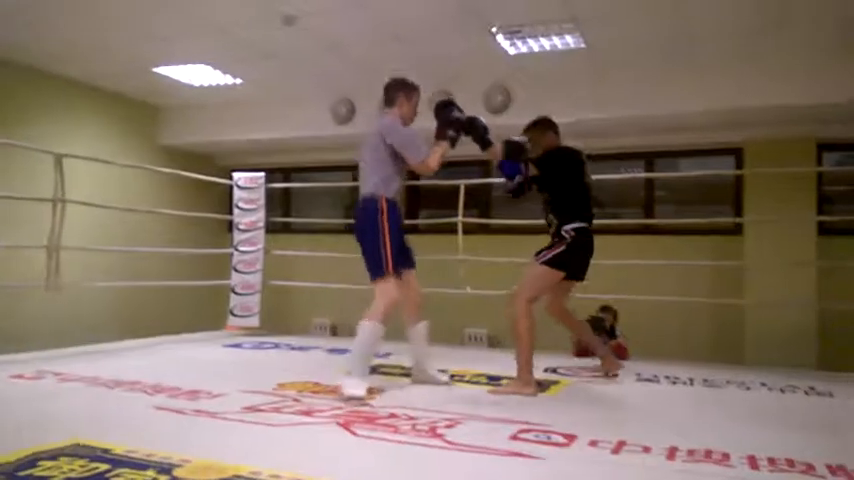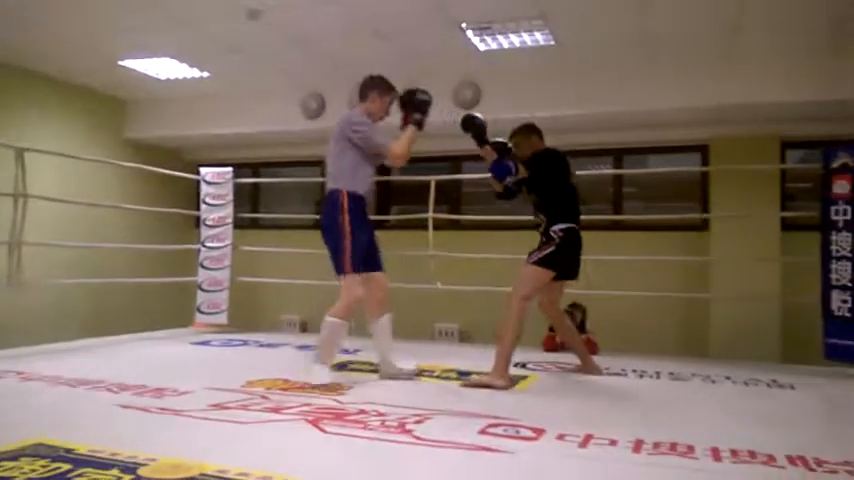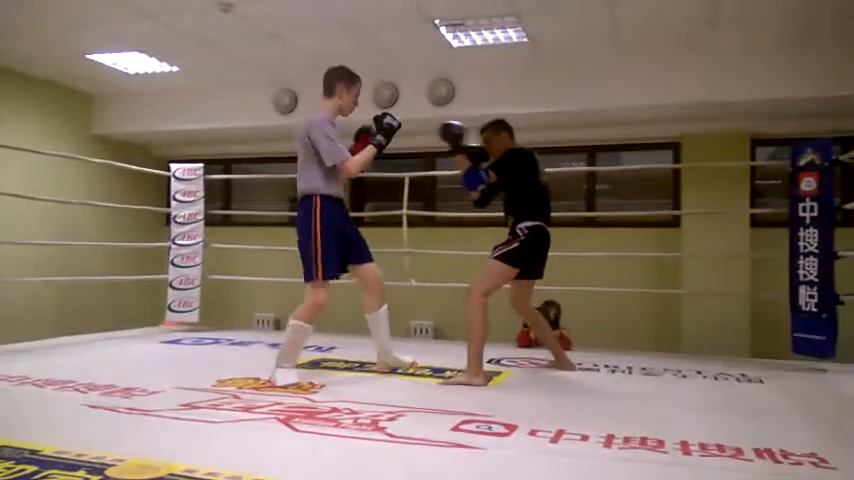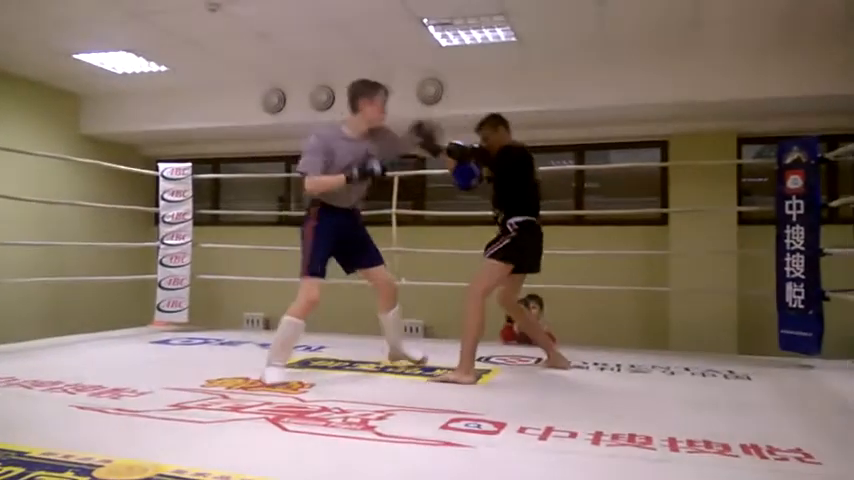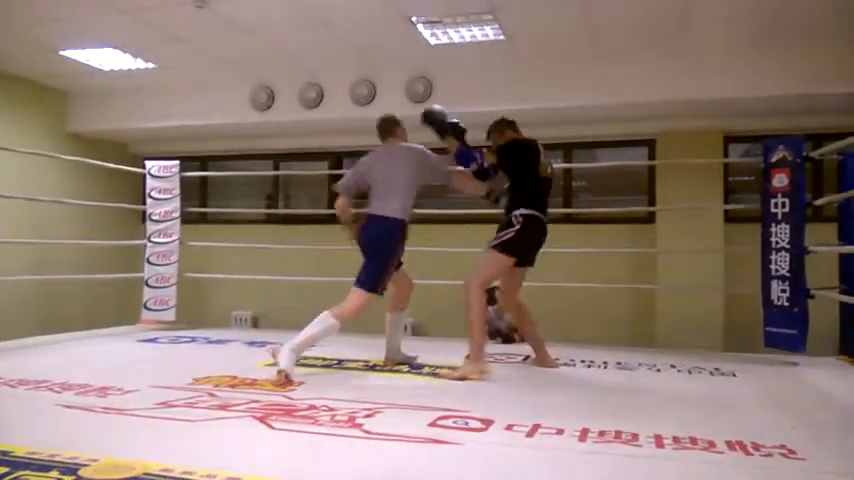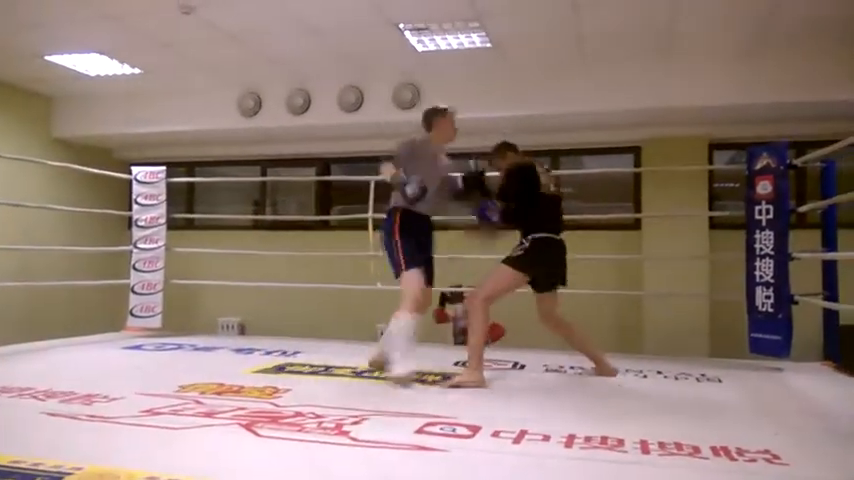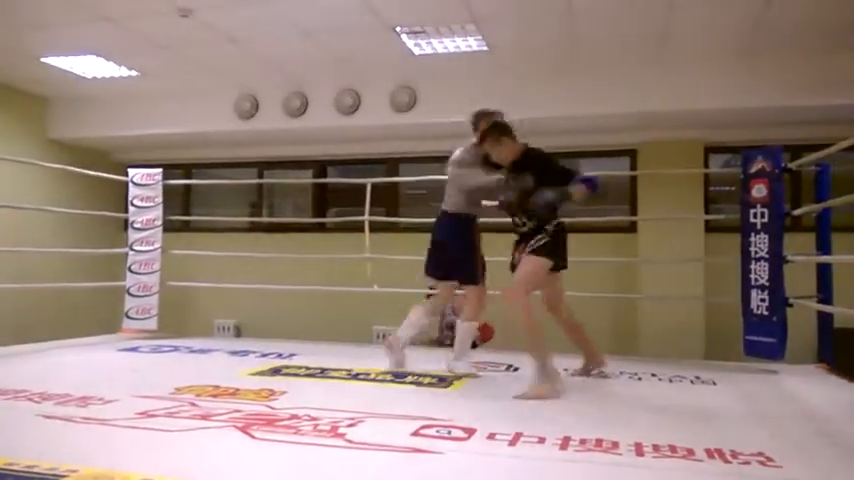
dt=0.3s
person 1, frame 1
left shoulder: (387, 131)
right shoulder: (391, 126)
left elbow: (418, 165)
right elbow: (428, 165)
left wrist: (441, 135)
right wrist: (450, 135)
left hip: (383, 216)
right hip: (377, 215)
left knee: (413, 291)
right knee: (389, 295)
left ankle: (421, 367)
right ankle: (354, 377)
person 1, frame 2
left shoulder: (361, 127)
right shoulder: (354, 120)
left elbow: (396, 160)
right elbow: (396, 154)
left wrist: (410, 121)
right wrist: (417, 118)
left hip: (356, 209)
right hip: (342, 207)
left knee: (378, 289)
right knee: (354, 292)
left ankle: (386, 363)
right ankle: (320, 364)
person 1, frame 3
left shoulder: (327, 124)
right shoulder: (317, 124)
right elbow: (350, 168)
left wrist: (370, 143)
right wrist: (379, 139)
left hip: (338, 210)
right hip: (318, 210)
left knee: (374, 280)
right knee: (317, 297)
left ankle: (386, 355)
right ankle: (283, 365)
person 1, frame 4
left shoulder: (377, 136)
right shoulder: (323, 137)
left elbow: (408, 151)
right elbow: (311, 186)
right wrist: (354, 175)
left hip: (350, 219)
right hip: (322, 218)
left knee: (386, 284)
right knee: (309, 295)
left ankle: (397, 348)
right ankle: (275, 363)
person 1, frame 5
left shoulder: (365, 162)
right shoulder: (419, 153)
left elbow: (341, 204)
right elbow: (458, 180)
left wrist: (353, 230)
right wrist: (486, 191)
left hip: (370, 228)
right hip: (390, 231)
left knee: (404, 284)
right knee: (355, 305)
left ankle: (393, 351)
right ankle: (291, 351)
person 1, frame 6
left shoulder: (443, 162)
right shoulder: (413, 146)
left elbow: (450, 191)
right elbow: (386, 168)
right wrist: (400, 181)
left hip: (421, 227)
right hip: (401, 223)
left knee: (423, 298)
right knee: (414, 289)
left ankle: (383, 355)
right ankle: (400, 360)
person 1, frame 7
left shoulder: (462, 154)
right shoulder: (473, 153)
right elbow: (475, 185)
left hip: (446, 225)
right hip: (461, 226)
left knee: (443, 296)
right knee: (476, 297)
left ankle: (399, 340)
right ankle: (458, 360)
person 2, frame 1
left shoulder: (565, 155)
right shoulder: (550, 168)
left elbow: (515, 171)
right elbow: (515, 188)
left wrist: (484, 143)
right wrist: (510, 156)
left hip: (570, 239)
right hip: (572, 240)
left knee: (522, 298)
right knee: (555, 307)
left ankle: (525, 380)
right ankle: (608, 359)
person 2, frame 2
left shoulder: (551, 157)
right shoulder: (537, 174)
left elbow: (506, 172)
right elbow: (503, 190)
left wrist: (481, 142)
right wrist: (499, 157)
left hip: (560, 238)
right hip: (559, 240)
left knee: (518, 297)
right knee: (548, 306)
left ankle: (499, 372)
right ankle: (588, 363)
person 2, frame 3
left shoulder: (517, 156)
right shoulder: (510, 167)
left elbow: (474, 182)
right elbow: (479, 199)
left wrist: (458, 149)
right wrist: (475, 163)
left hip: (526, 236)
right hip: (534, 238)
left knee: (477, 292)
right knee: (520, 304)
left ankle: (474, 371)
right ankle: (561, 358)
person 2, frame 4
left shoulder: (513, 153)
right shoulder: (512, 157)
left elbow: (467, 178)
right elbow: (472, 176)
left wrist: (444, 153)
right wrist: (471, 158)
left hip: (517, 231)
right hip: (526, 234)
left knee: (476, 292)
right knee: (507, 300)
left ankle: (465, 369)
right ankle: (554, 356)
person 2, frame 5
left shoulder: (521, 146)
right shoulder: (534, 154)
left elbow: (475, 161)
left wrist: (446, 134)
left hip: (522, 224)
right hip: (533, 226)
left knee: (476, 284)
right knee: (509, 295)
left ankle: (476, 361)
right ankle: (542, 355)
person 2, frame 6
left shoulder: (517, 172)
right shoulder: (540, 178)
left elbow: (497, 211)
left hip: (535, 247)
right hip: (554, 249)
left knee: (478, 298)
right knee: (549, 315)
left ankle: (474, 371)
right ankle: (602, 364)
person 2, frame 7
left shoulder: (538, 160)
right shoulder: (513, 166)
left elbow: (587, 184)
right elbow: (509, 198)
left wrist: (560, 195)
right wrist: (510, 199)
left hip: (547, 236)
right hip: (528, 239)
left knee: (514, 294)
right knee: (556, 307)
left ankle: (545, 377)
right ankle: (594, 359)
